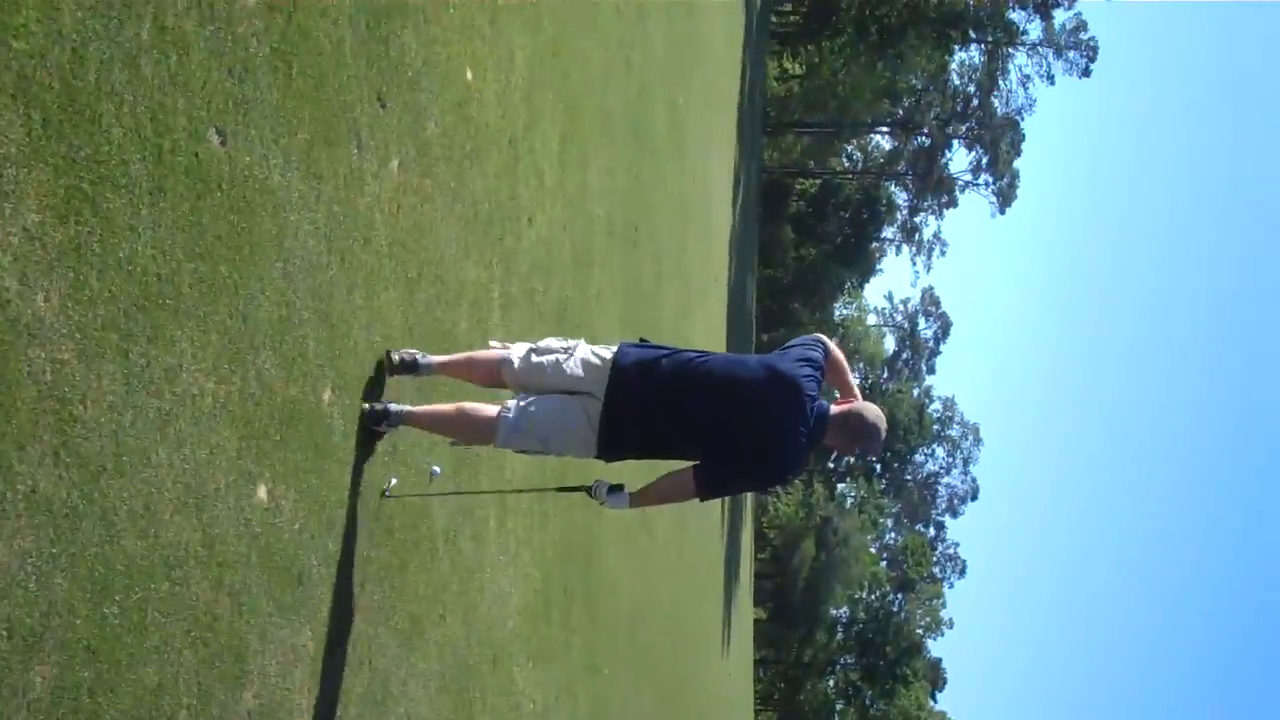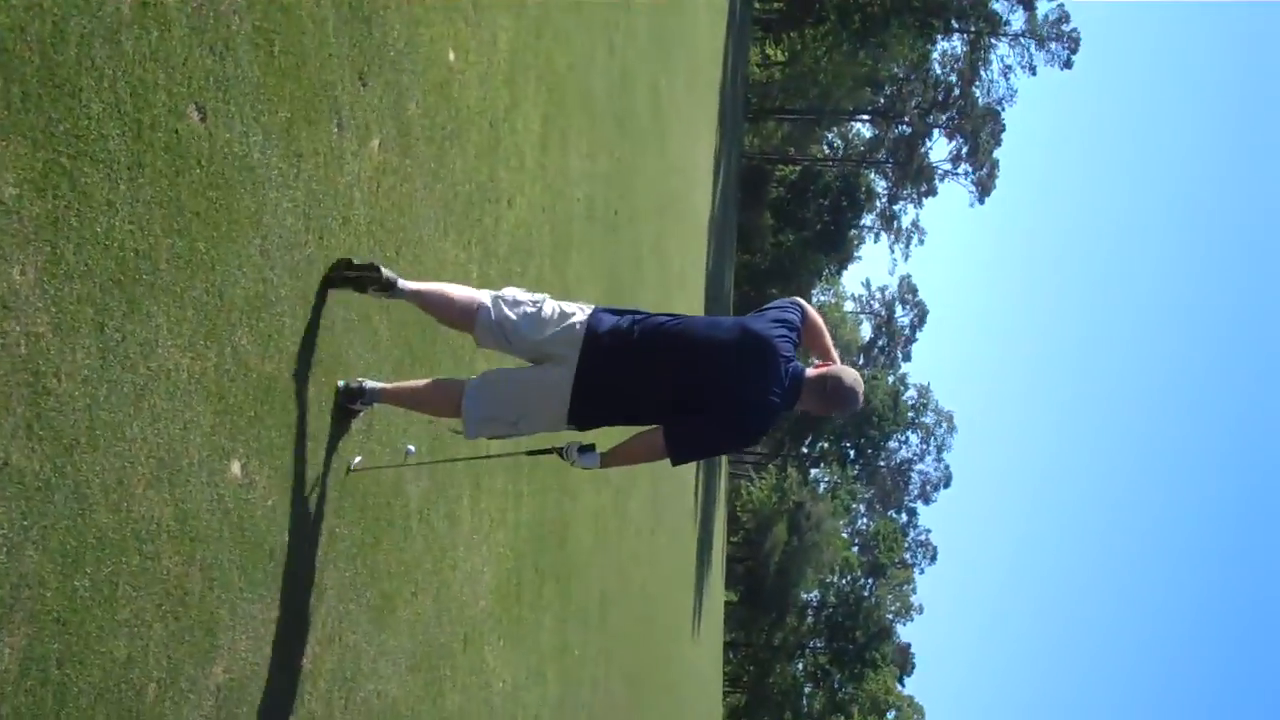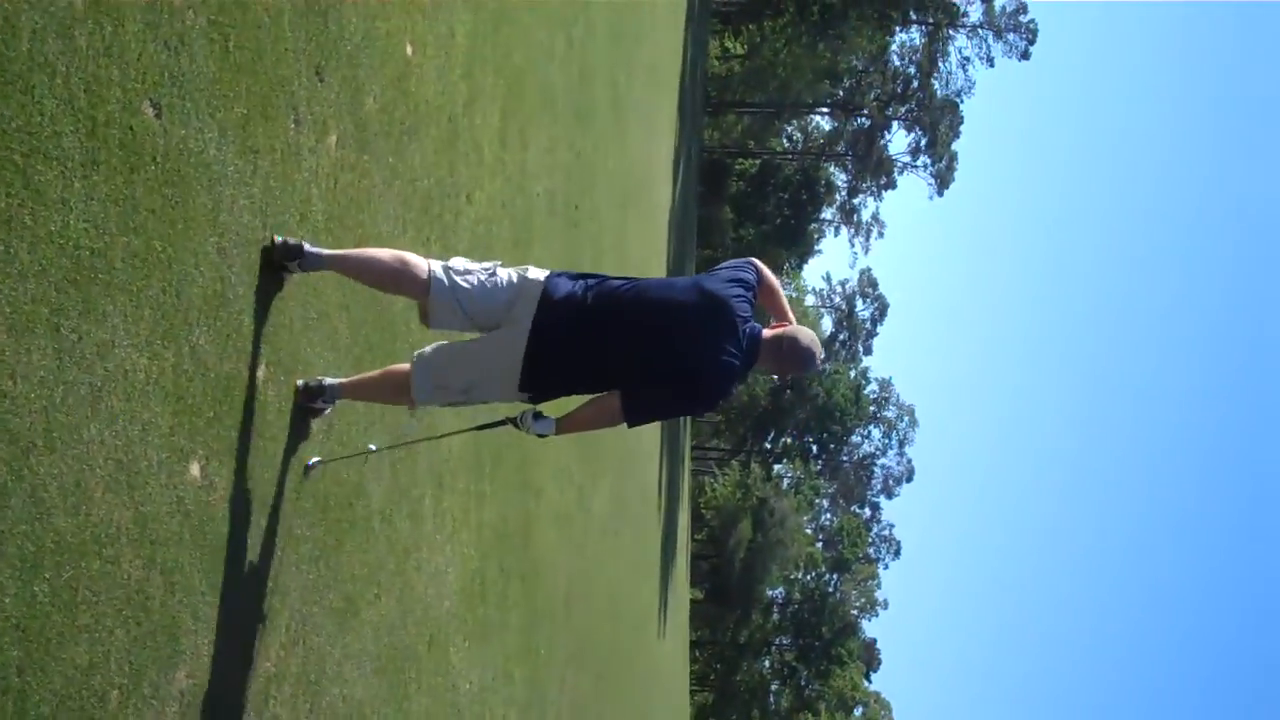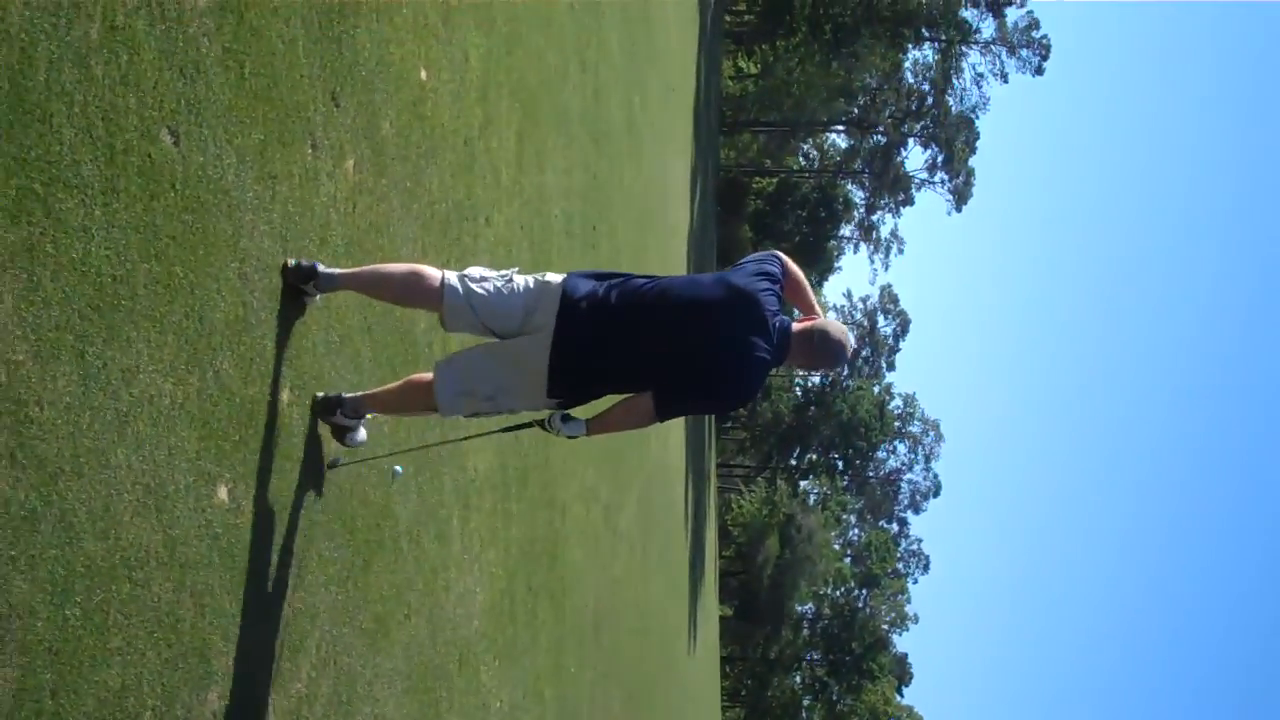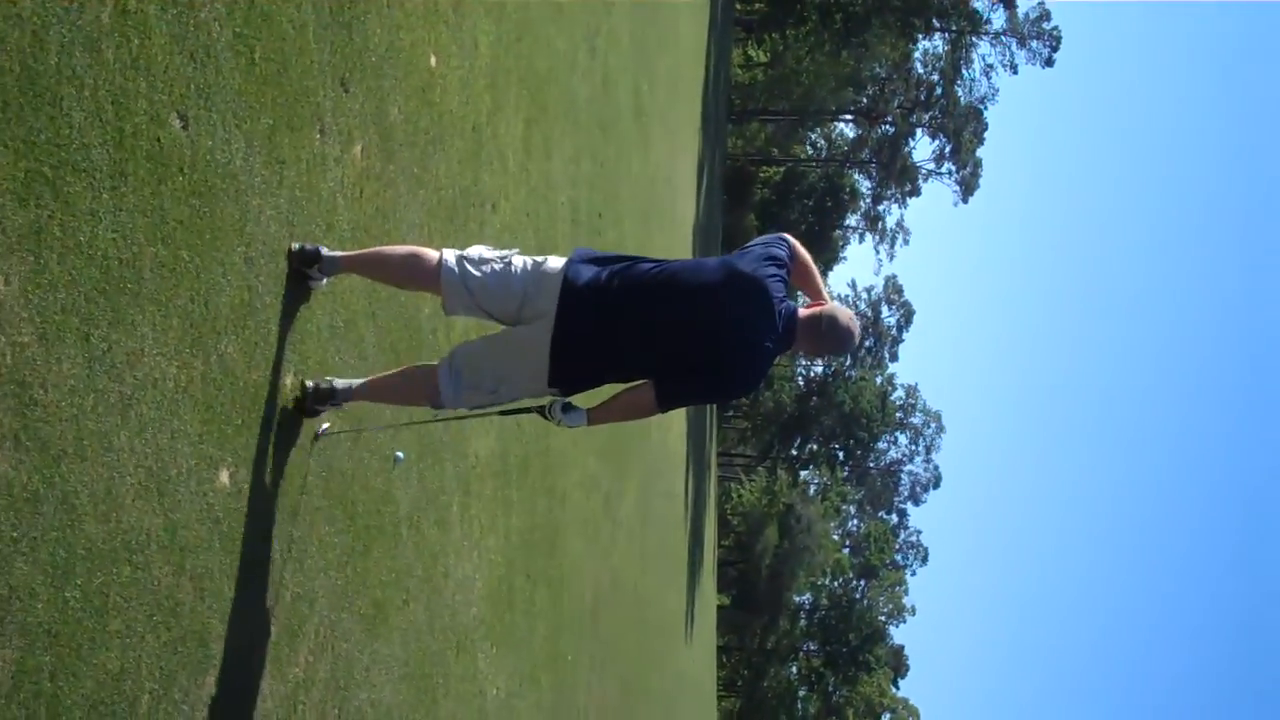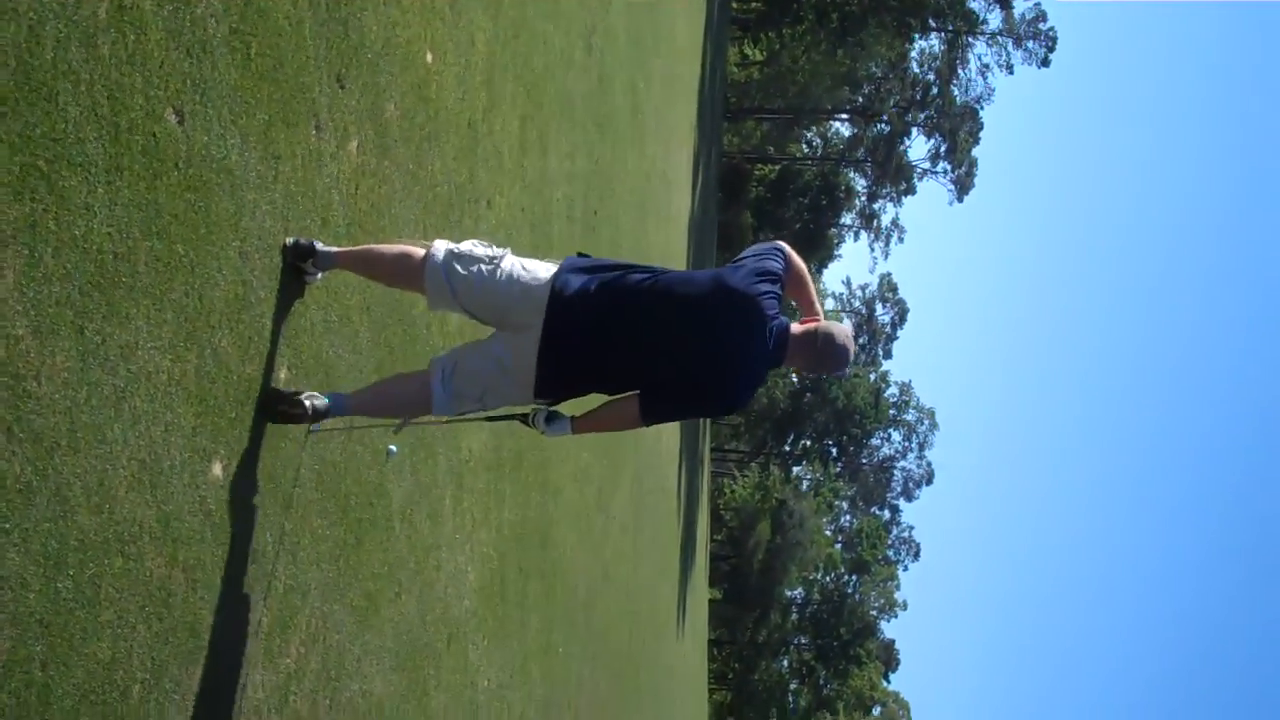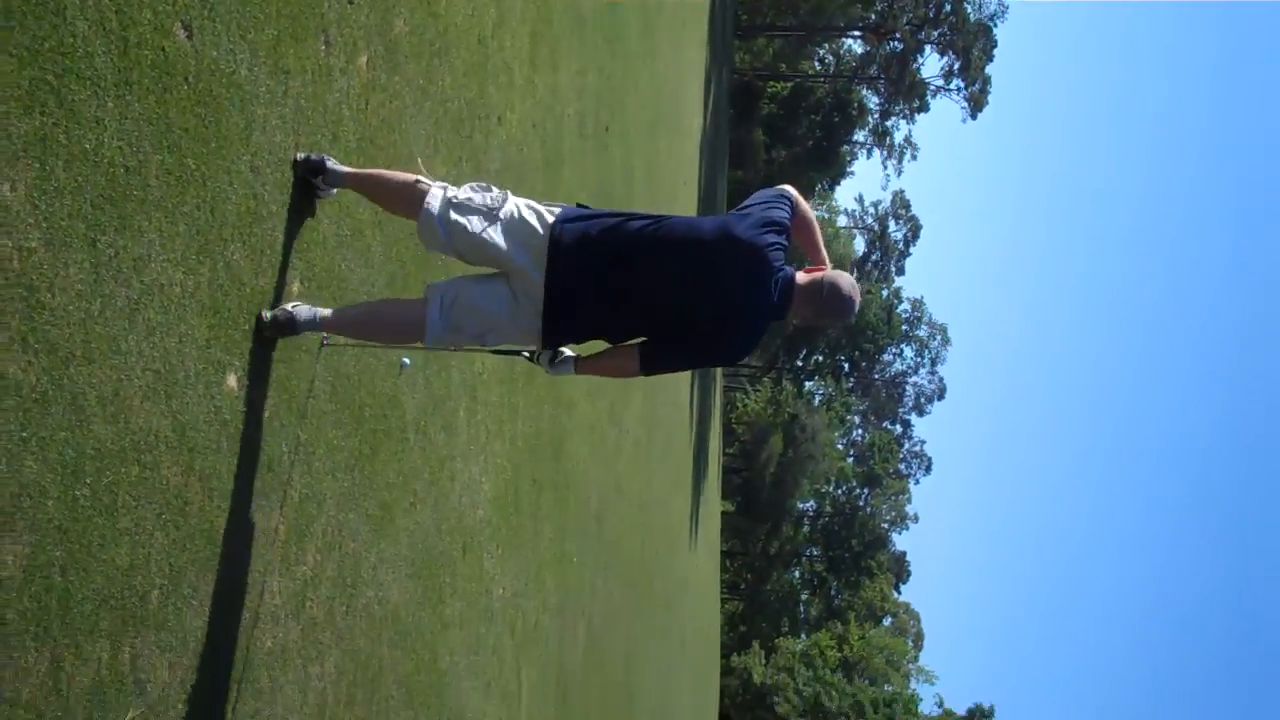
dt=0.2s
person 1, frame 1
left shoulder: (801, 370)
right shoulder: (779, 459)
left elbow: (824, 340)
right elbow: (694, 480)
right wrist: (630, 499)
left hip: (623, 363)
right hip: (613, 431)
left knee: (518, 363)
right knee: (504, 424)
person 1, frame 2
left shoulder: (776, 332)
right shoulder: (750, 422)
left elbow: (803, 305)
right elbow: (664, 440)
left wrist: (832, 359)
right wrist: (600, 459)
left hip: (595, 329)
right hip: (585, 397)
left knee: (479, 311)
right knee: (475, 403)
right ankle: (374, 393)
person 1, frame 3
left shoulder: (731, 290)
right shoulder: (708, 385)
left elbow: (760, 268)
right elbow: (622, 405)
left wrist: (788, 323)
right wrist: (554, 426)
left hip: (546, 292)
right hip: (539, 364)
left knee: (426, 279)
right knee: (425, 379)
left ankle: (313, 256)
person 1, frame 4
left shoulder: (759, 283)
right shoulder: (739, 382)
left elbow: (782, 259)
right elbow: (651, 405)
left wrist: (814, 316)
right wrist: (582, 427)
left hip: (569, 298)
right hip: (565, 373)
left knee: (443, 288)
right knee: (447, 389)
left ankle: (327, 277)
right ankle: (353, 407)
person 1, frame 5
left shoulder: (766, 267)
right shoulder: (743, 371)
left elbow: (789, 240)
right elbow: (654, 394)
left wrist: (822, 299)
right wrist: (585, 418)
left hip: (569, 279)
right hip: (566, 358)
left knee: (441, 268)
right knee: (451, 382)
left ankle: (331, 260)
right ankle: (349, 391)
person 1, frame 6
left shoulder: (759, 282)
right shoulder: (735, 387)
left elbow: (783, 248)
right elbow: (641, 408)
left wrist: (813, 312)
right wrist: (570, 426)
left hip: (561, 288)
right hip: (554, 367)
left knee: (436, 266)
right knee: (440, 387)
left ankle: (326, 255)
right ankle: (330, 405)
person 1, frame 7
left shoulder: (764, 231)
right shoulder: (738, 337)
left elbow: (790, 193)
right elbow: (641, 358)
left wrist: (820, 258)
right wrist: (571, 365)
left hip: (562, 235)
right hip: (556, 314)
left knee: (438, 205)
right knee: (433, 318)
left ankle: (334, 172)
right ankle: (319, 319)
